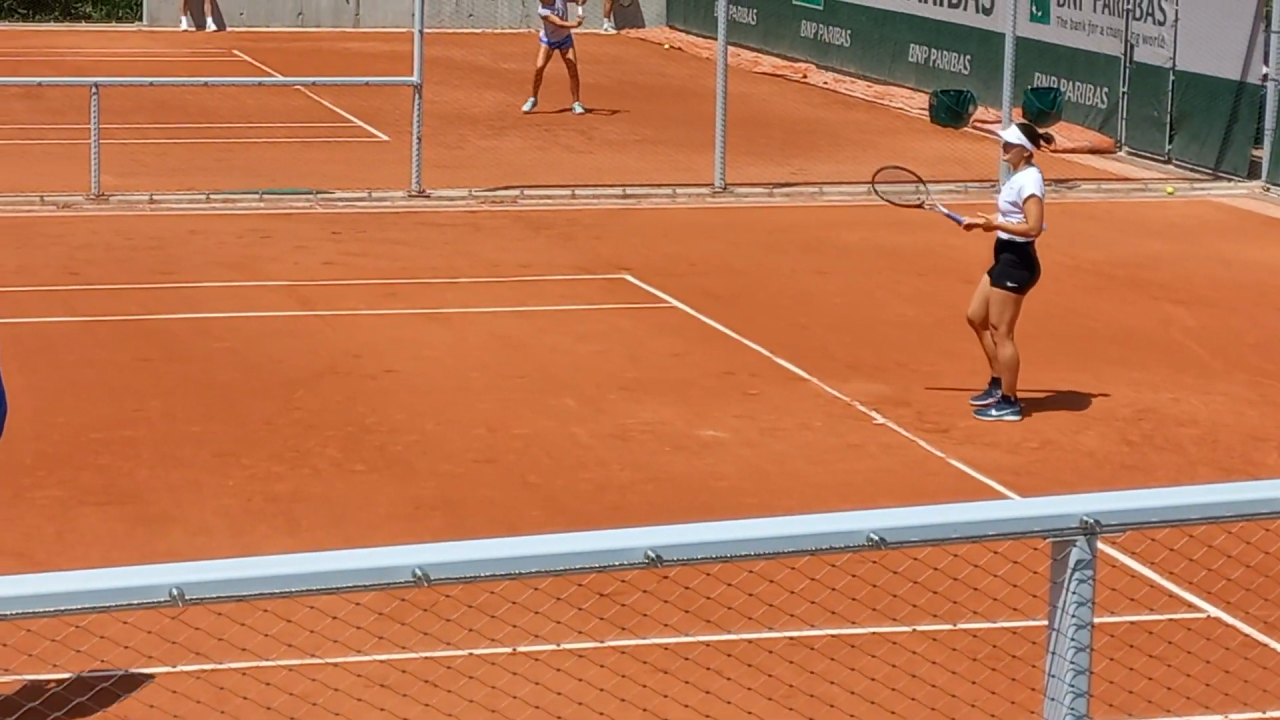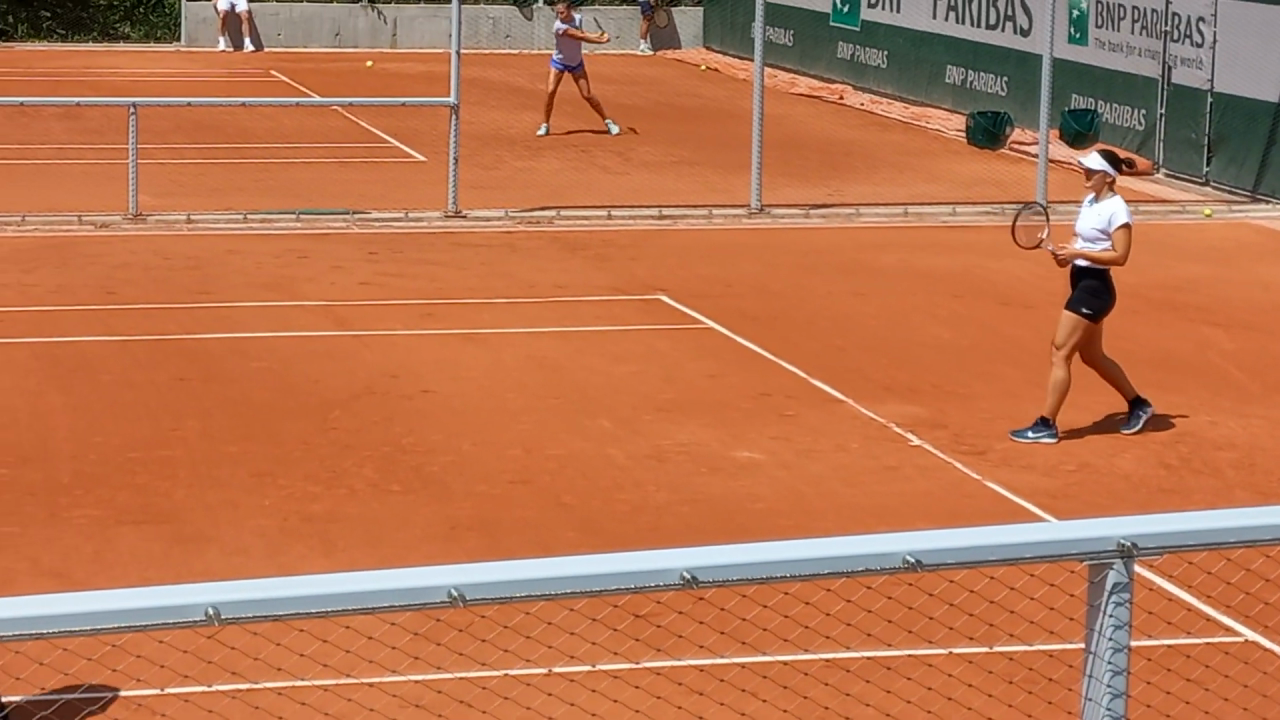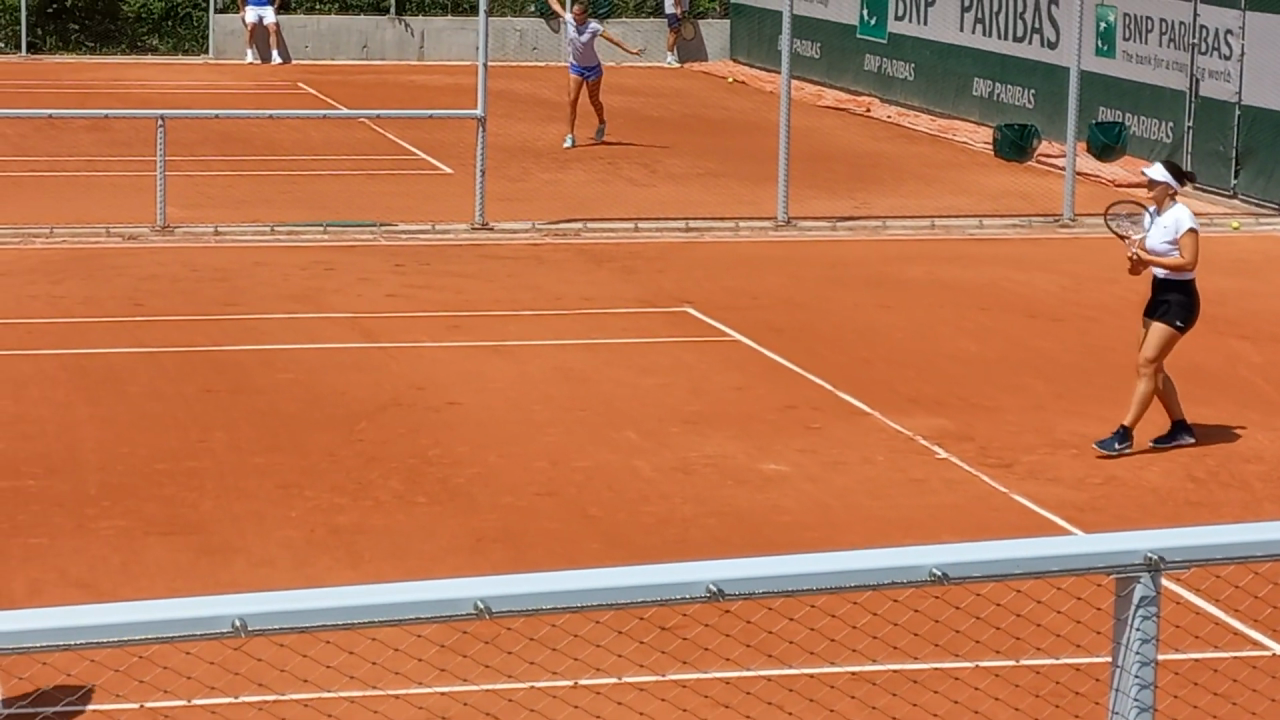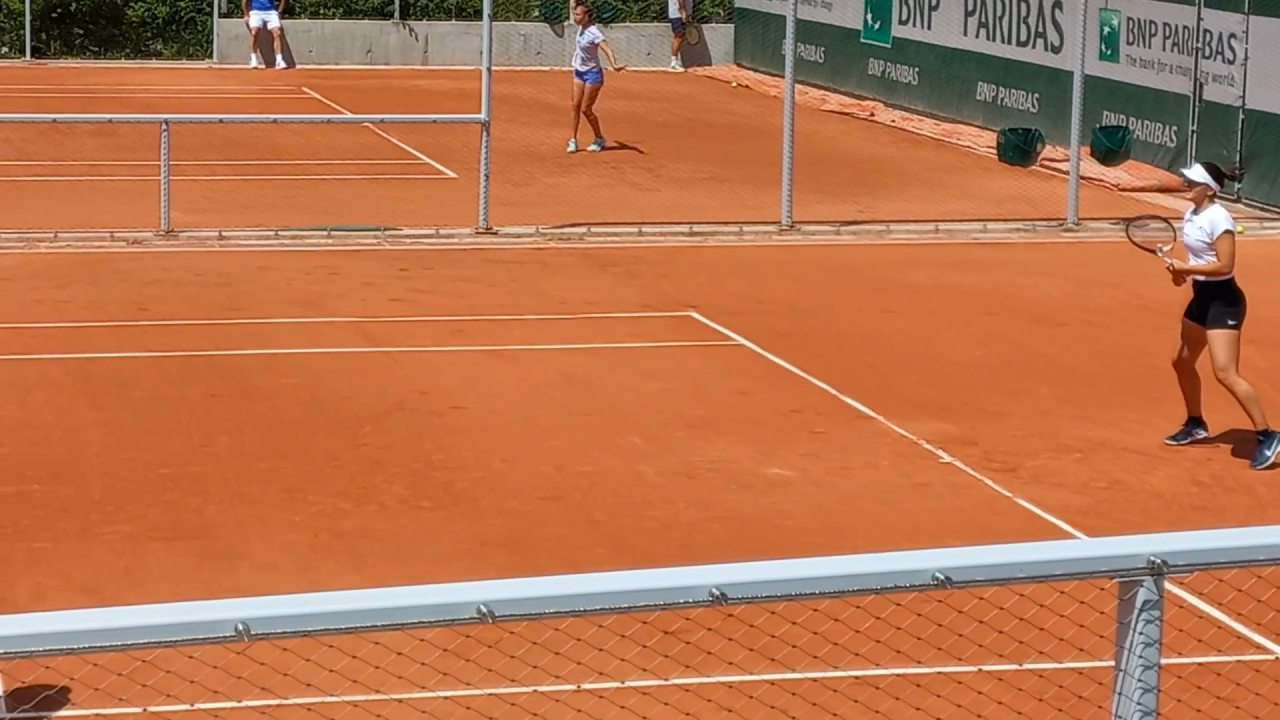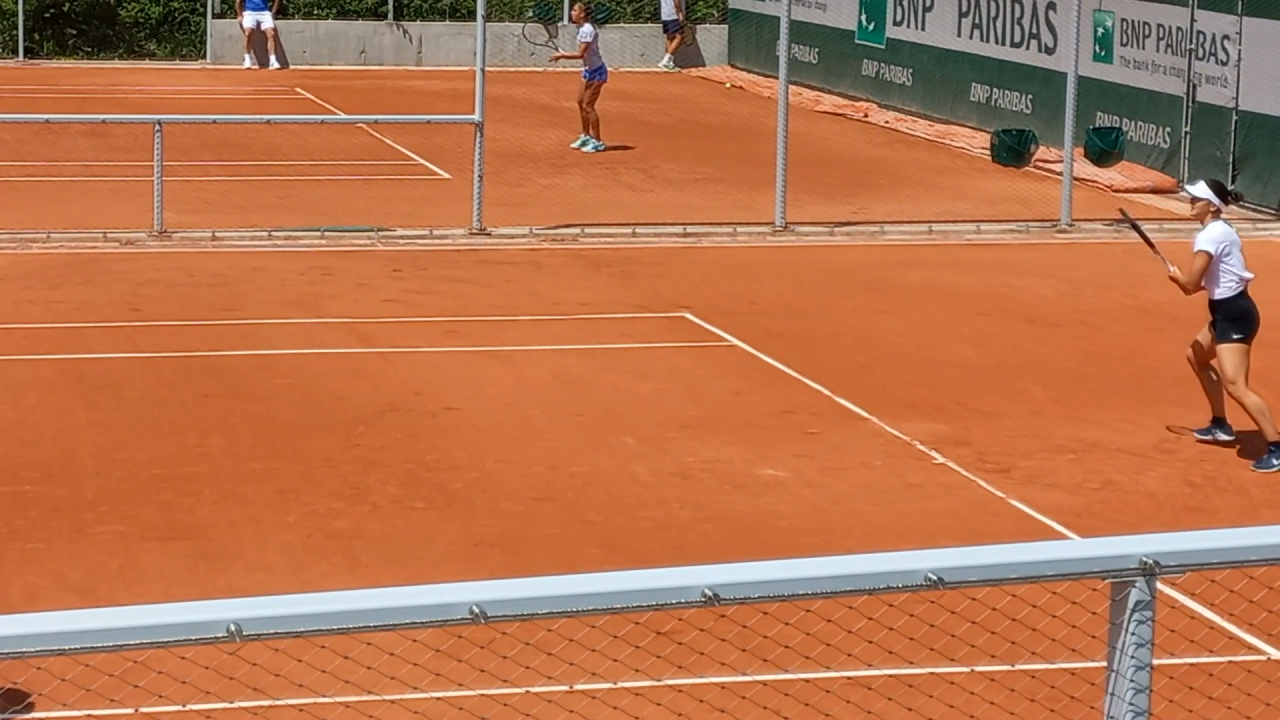
dt=0.3s
person 1, frame 1
left shoulder: (1028, 181)
right shoulder: (1018, 175)
left elbow: (1032, 228)
left wrist: (995, 224)
right wrist: (984, 221)
left hip: (1017, 262)
right hip: (1006, 259)
left knee: (1001, 333)
right knee: (976, 318)
left ankle: (1008, 402)
right ankle: (998, 385)
person 1, frame 2
left shoulder: (1117, 209)
right shoulder: (1089, 202)
left elbow: (1120, 257)
left wrist: (1077, 252)
right wrist: (1065, 253)
left hip: (1094, 289)
right hip: (1083, 284)
left knee: (1060, 354)
right knee: (1092, 355)
left ankle: (1046, 425)
right ankle: (1138, 403)
person 1, frame 3
left shoulder: (1182, 217)
right shoulder: (1152, 214)
left elbow: (1189, 262)
right elbow: (1145, 254)
left wrist: (1150, 259)
right wrist: (1137, 260)
left hip: (1179, 299)
right hip: (1159, 294)
left knee: (1146, 365)
right knee: (1153, 367)
left ankle: (1124, 435)
right ankle: (1180, 428)
person 1, frame 4
left shoulder: (1219, 219)
right shoulder: (1191, 215)
left elbow: (1224, 264)
left wrist: (1186, 268)
right wrist: (1180, 270)
left hip: (1225, 301)
right hip: (1204, 297)
left knee: (1226, 375)
right knee: (1182, 361)
right ankle: (1195, 424)
person 1, frame 5
left shoulder: (1208, 237)
right shoulder: (1222, 230)
left elbow: (1190, 283)
left wrist: (1175, 274)
right wrist: (1190, 282)
left hip: (1235, 316)
right hip: (1228, 313)
left knee: (1235, 386)
right knee: (1197, 356)
right ankle: (1220, 425)
